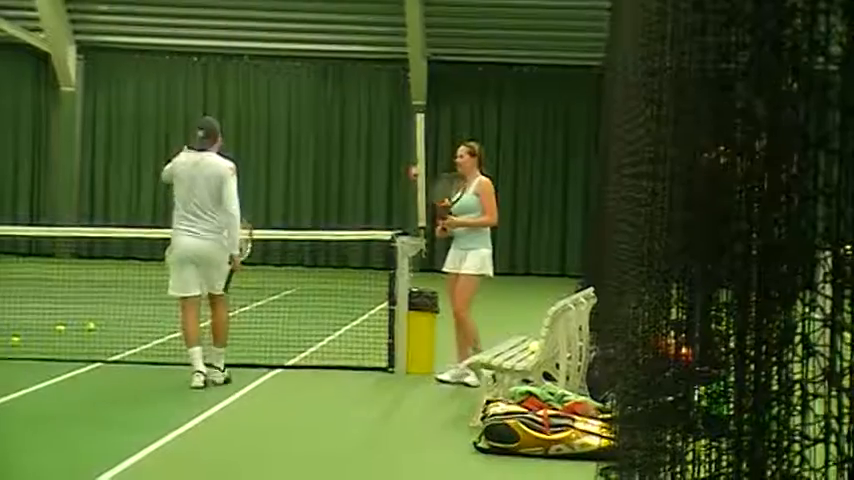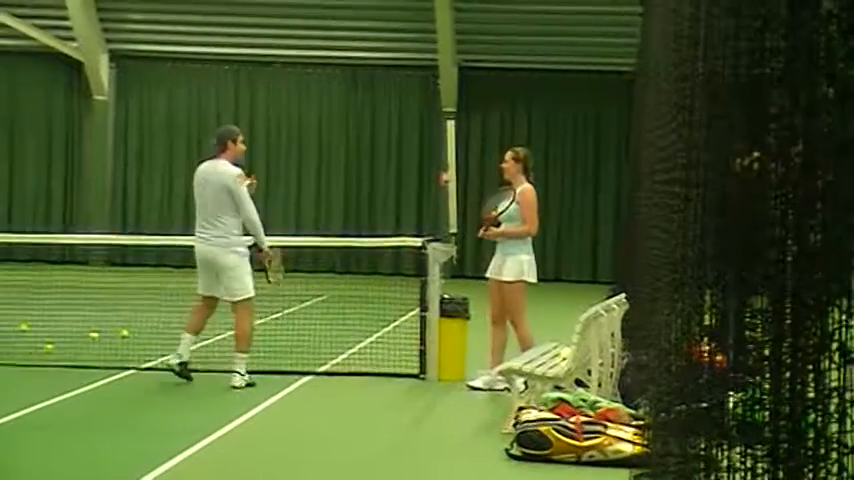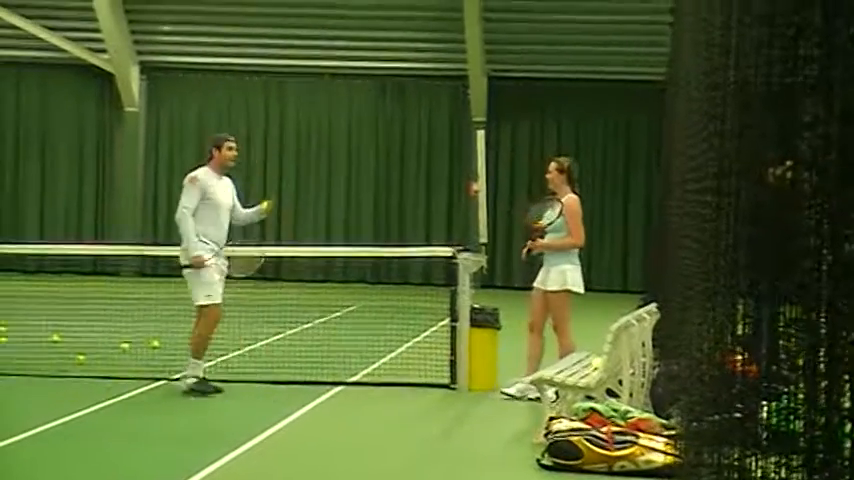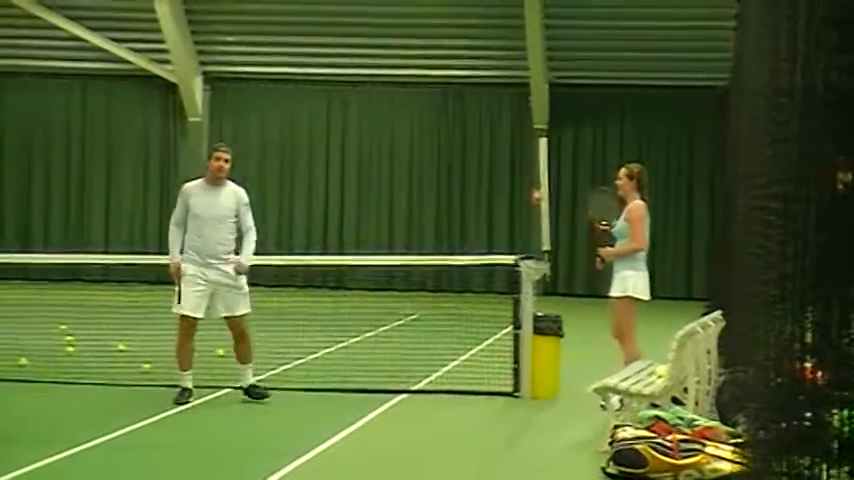
dt=0.5s
person 1, frame 1
left shoulder: (180, 162)
right shoulder: (225, 167)
left elbow: (165, 176)
right elbow: (231, 210)
right wrist: (234, 250)
left hip: (183, 243)
right hip: (213, 244)
left knee: (189, 308)
right knee: (219, 305)
left ankle: (199, 370)
right ankle: (217, 368)
person 1, frame 2
left shoulder: (201, 170)
right shoulder: (234, 173)
right elbow: (249, 213)
left wrist: (244, 189)
right wrist: (262, 244)
left hip: (204, 247)
right hip: (229, 249)
left knee: (207, 303)
right knee: (243, 309)
left ankle: (180, 356)
right ankle: (239, 373)
person 1, frame 3
left shoulder: (227, 183)
right shoulder: (197, 178)
left elbow: (239, 216)
right elbow: (183, 215)
left wrist: (260, 211)
right wrist: (193, 251)
left hip: (216, 257)
right hip: (200, 257)
left knee: (207, 317)
right knee: (210, 314)
left ankle: (195, 375)
right ankle: (193, 375)
person 1, frame 4
left shoulder: (238, 194)
right shoulder: (189, 190)
left elbow: (249, 231)
right elbow: (176, 225)
left wrist: (245, 259)
right wrist: (174, 258)
left hip: (228, 270)
right hip: (194, 269)
left knee: (240, 329)
right knee: (186, 328)
left ankle: (247, 383)
right ankle: (185, 386)
person 2, frame 1
left shoulder: (483, 183)
right shoulder: (460, 186)
left elbow: (491, 219)
left wrist: (460, 222)
right wrist: (447, 227)
left hip: (476, 253)
right hip: (457, 251)
left knee: (462, 311)
right knee: (456, 312)
right ankle: (462, 367)
person 2, frame 2
left shoulder: (526, 191)
right shoulder: (510, 191)
left elbow: (531, 229)
left wrist: (501, 232)
right wrist: (491, 232)
left hip: (517, 259)
right hip: (501, 257)
left knee: (516, 320)
right knee: (496, 319)
right ankle: (495, 374)
person 2, frame 3
left shoulder: (571, 201)
right shoulder: (555, 201)
left elbow: (578, 240)
left wrist: (546, 244)
right wrist: (538, 246)
left hip: (563, 270)
right hip: (548, 269)
left knee: (561, 330)
right knee: (534, 327)
right ankle: (529, 383)
person 2, frame 4
left shoulder: (636, 207)
right shoulder: (631, 208)
left elbow: (639, 244)
left wrist: (611, 252)
right wrist: (611, 253)
left hip: (629, 276)
right hip: (624, 274)
left knee: (626, 338)
right knee: (620, 335)
